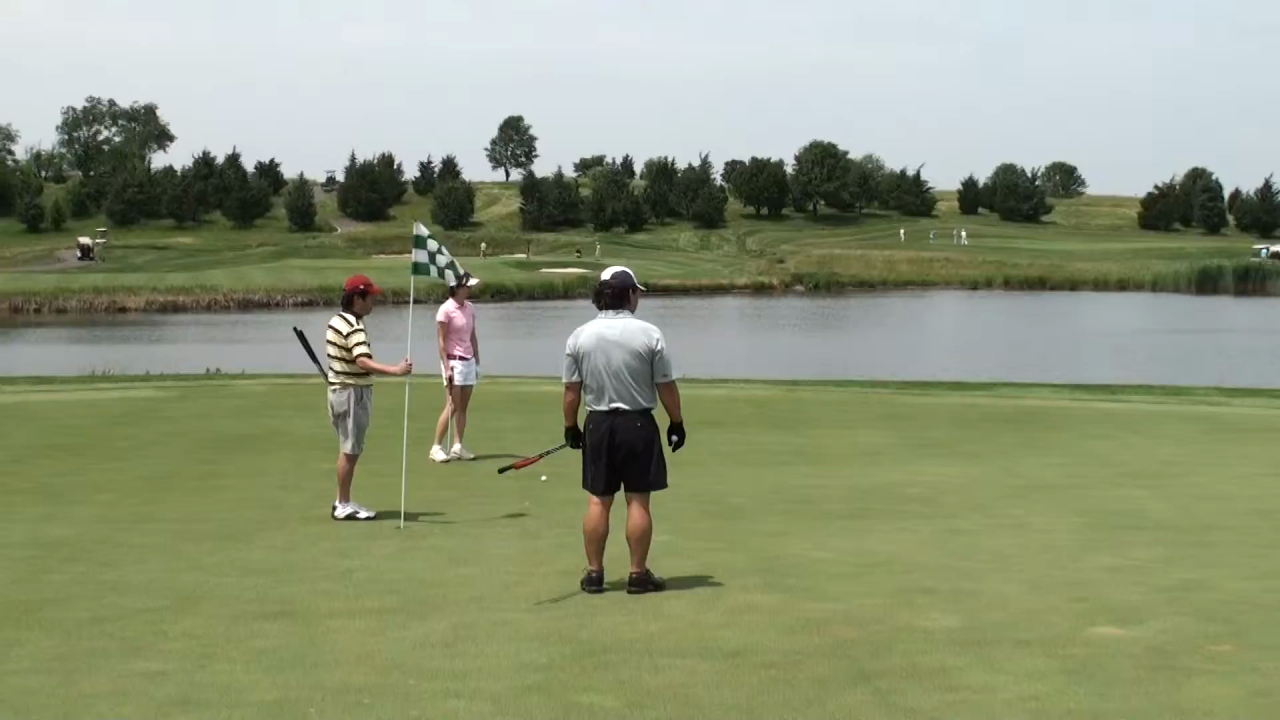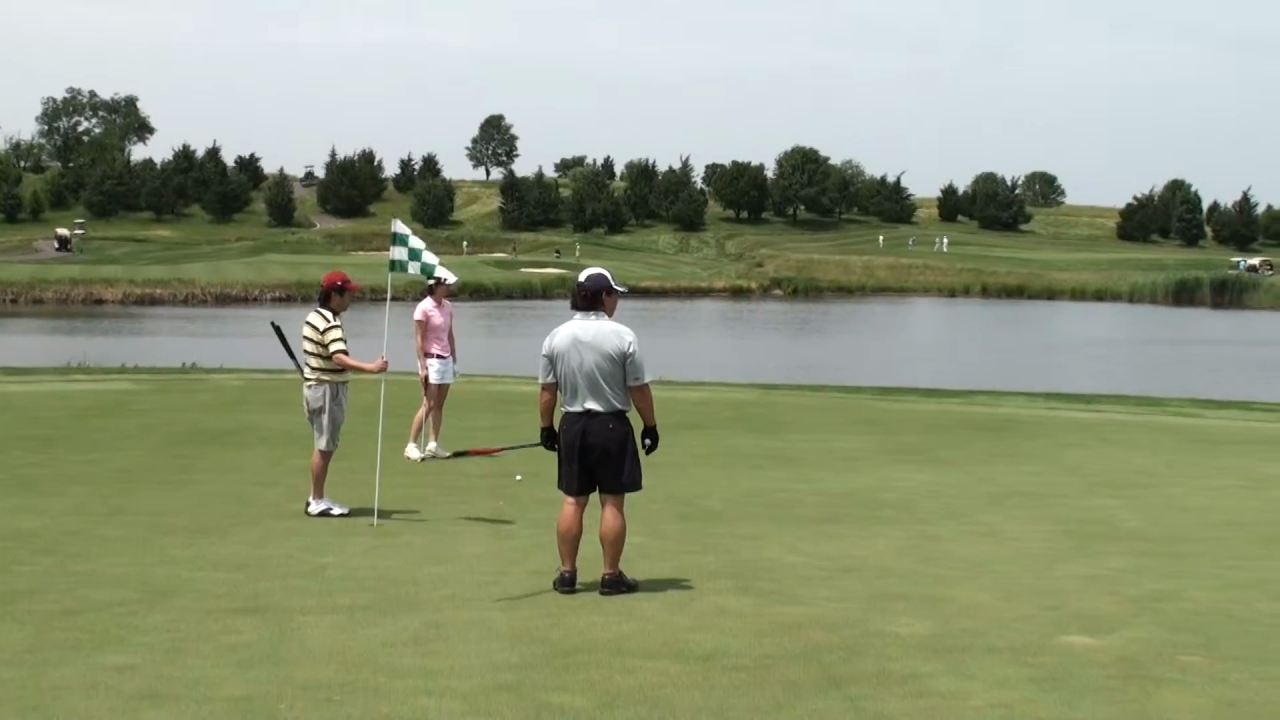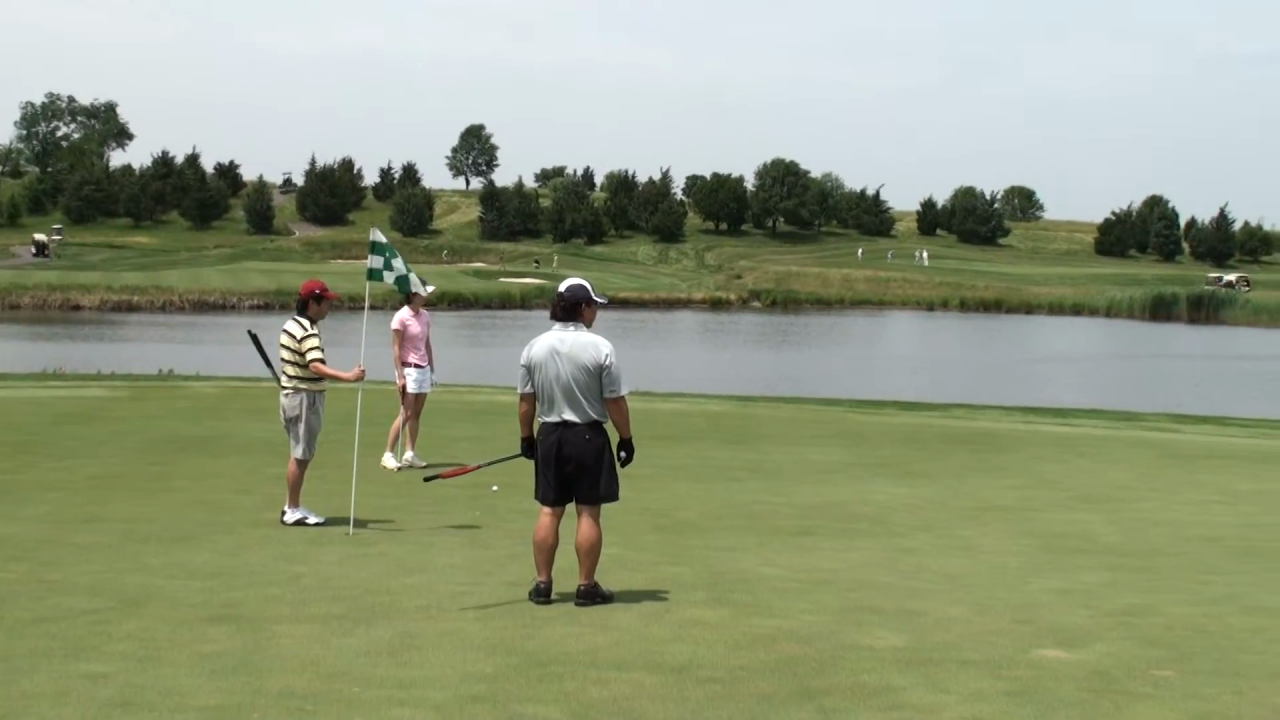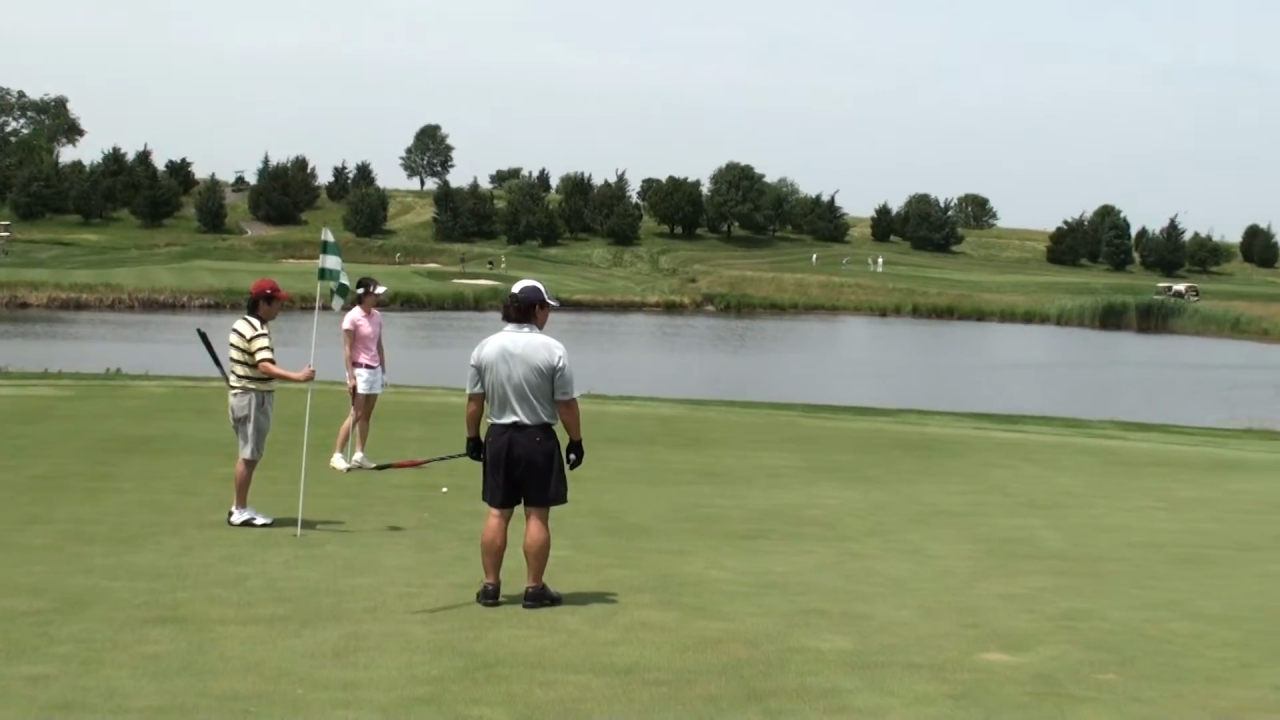
dt=0.7s
person 1, frame 1
left shoulder: (579, 336)
right shoulder: (649, 334)
left elbow: (571, 389)
right elbow: (666, 386)
left wrist: (571, 426)
right wrist: (676, 422)
left hip: (598, 424)
right hip: (638, 423)
left knee: (598, 500)
right knee: (638, 501)
left ankle: (594, 573)
right ankle: (638, 574)
person 1, frame 2
left shoulder: (556, 337)
right shoulder: (622, 336)
left elbow: (547, 390)
right elbow: (639, 389)
left wrist: (546, 427)
right wrist: (650, 426)
left hip: (572, 425)
right hip: (612, 425)
left knee: (572, 501)
right knee: (612, 502)
left ankle: (567, 573)
right ankle: (611, 575)
person 1, frame 3
left shoulder: (534, 347)
right shoulder: (600, 347)
left elbow: (525, 401)
right elbow: (615, 401)
left wrist: (526, 437)
right wrist: (626, 438)
left hip: (549, 436)
right hip: (588, 436)
left knee: (549, 511)
right knee: (588, 513)
left ankle: (542, 584)
right ankle: (586, 586)
person 1, frame 4
left shoulder: (485, 347)
right shoulder: (552, 349)
left elbow: (474, 400)
right elbow: (566, 404)
left wrist: (472, 437)
right wrist: (576, 441)
left hip: (499, 437)
right hip: (539, 439)
left knee: (497, 513)
right knee: (537, 516)
left ankle: (490, 586)
right ankle: (534, 588)
person 2, frame 1
left shoulder: (337, 320)
right shoulder: (353, 327)
right elbow: (362, 361)
right wrist: (395, 370)
left hip: (341, 389)
right hip: (352, 393)
left knee: (348, 449)
right knee: (350, 451)
left ankle: (342, 501)
right ankle: (343, 505)
person 2, frame 2
left shoulder: (314, 316)
right shoulder: (330, 323)
right elbow: (339, 358)
right wrist: (370, 367)
left hip: (317, 385)
right hip: (328, 388)
left knee: (323, 446)
right knee: (325, 447)
left ankle: (316, 497)
right ankle: (317, 501)
person 2, frame 3
left shoulder: (292, 324)
right shoulder: (308, 331)
right elbow: (316, 366)
right wrist: (348, 376)
left hip: (294, 393)
right hip: (305, 397)
left knee: (299, 454)
right knee: (301, 455)
left ankle: (292, 506)
right ankle: (292, 510)
person 2, frame 4
left shoulder: (242, 323)
right shoulder: (257, 330)
right elbow: (265, 366)
right wrist: (297, 376)
left hip: (243, 393)
right hip: (253, 397)
left knee: (247, 454)
right knee: (249, 455)
left ankle: (239, 507)
right ankle: (239, 511)
person 3, frame 1
left shoulder: (469, 308)
right shoulder: (446, 309)
right elbow: (441, 340)
left wrist: (477, 361)
right wrist: (446, 367)
left hip: (469, 361)
right hip: (454, 362)
left knee: (463, 407)
right knee: (452, 406)
left ankle: (458, 446)
right ankle: (436, 447)
person 3, frame 2
left shoulder: (447, 306)
right shoulder: (423, 308)
right elbow: (419, 339)
left wrist: (454, 360)
right wrist: (422, 366)
left hip: (446, 360)
right hip: (431, 360)
left knee: (439, 405)
right knee: (428, 404)
left ankle: (433, 445)
right ankle: (411, 445)
person 3, frame 3
left shoulder: (425, 316)
right shoulder: (401, 317)
right elbow: (396, 348)
left wrist: (432, 370)
right wrist: (400, 375)
left hip: (424, 369)
right hip: (409, 370)
left knee: (416, 414)
right knee: (405, 414)
left ankle: (409, 454)
right ankle: (388, 455)
person 3, frame 4
left shoulder: (377, 316)
right shoulder: (352, 317)
right elbow: (347, 349)
left wrist: (383, 370)
right wrist: (350, 376)
left hip: (375, 370)
right hip: (360, 370)
left knee: (366, 415)
right knee: (355, 415)
left ankle: (359, 455)
right ankle: (337, 455)
